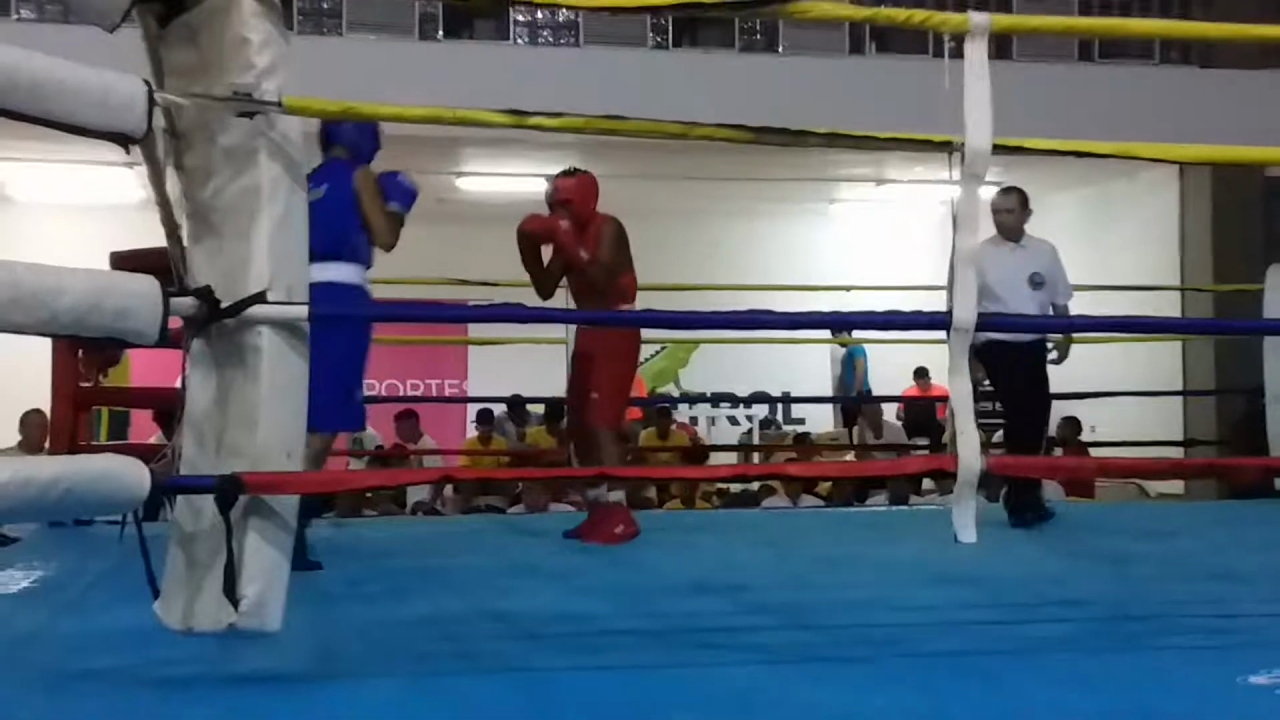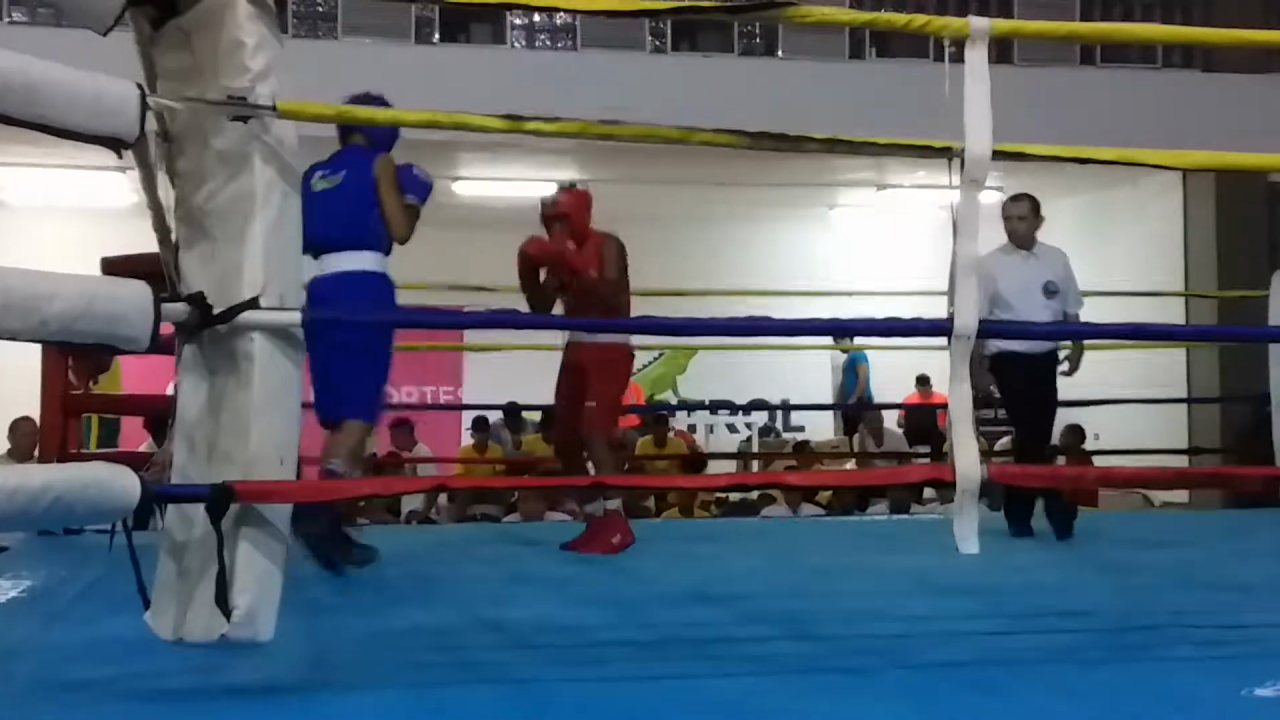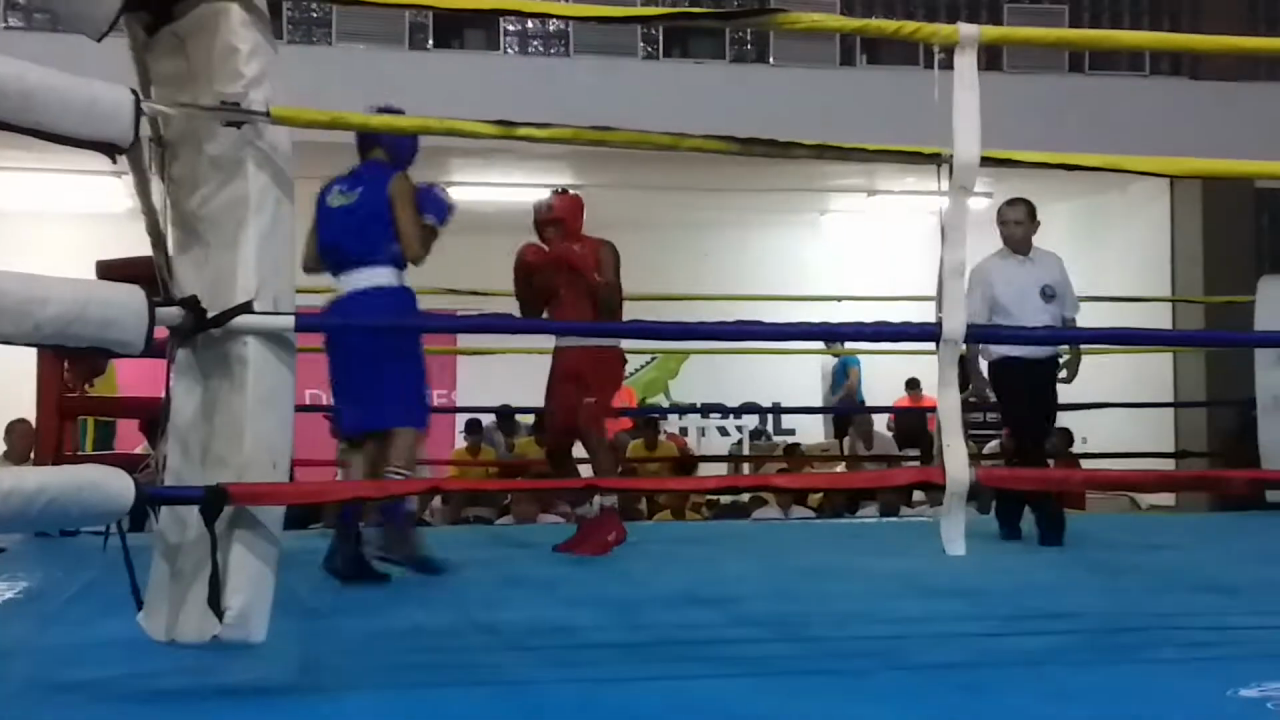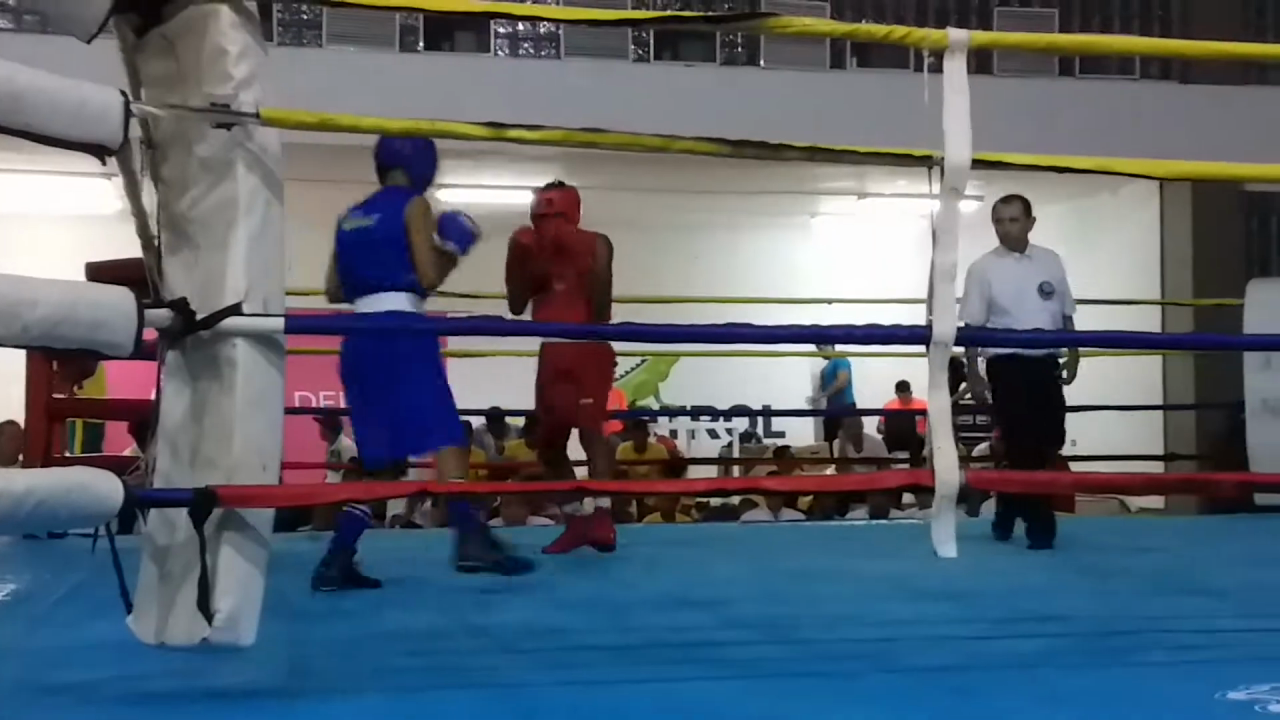
dt=0.1s
person 1, frame 1
left shoulder: (306, 187)
right shoulder: (359, 176)
right elbow: (386, 240)
right wrist: (397, 209)
left hip: (310, 301)
right hip: (344, 300)
left knee: (326, 419)
right knee: (328, 421)
person 1, frame 2
left shoulder: (313, 175)
right shoulder: (379, 162)
left elbow: (296, 242)
right elbow: (401, 231)
right wrist: (414, 203)
left hip: (322, 293)
right hip: (364, 289)
left knee: (342, 413)
right knee: (363, 409)
left ankle: (324, 522)
right ankle: (318, 516)
person 1, frame 3
left shoulder: (331, 191)
right shoulder: (394, 183)
left elbow: (310, 261)
right elbow: (414, 253)
right wrist: (431, 226)
left hip: (343, 311)
right hip: (385, 305)
left knee: (362, 432)
right knee: (406, 419)
left ankle: (346, 546)
right ankle: (395, 530)
person 1, frame 4
left shoulder: (351, 217)
right shoulder: (413, 206)
left elbow: (335, 291)
right elbow: (428, 278)
right wrist: (452, 251)
left hip: (358, 336)
right hip: (401, 332)
left knee: (381, 459)
right knee: (445, 437)
left ankle: (337, 560)
right ankle: (474, 543)
person 2, frame 1
left shoulder: (608, 229)
right shoulder: (566, 237)
left elbow: (603, 281)
right elbow: (545, 290)
left wrist: (572, 246)
right wrist: (530, 250)
left hip: (616, 332)
right hip: (589, 332)
left knee: (600, 421)
right knee: (577, 425)
left ankle: (619, 516)
right ankle: (599, 508)
person 2, frame 2
left shoulder: (607, 245)
right shoulder: (555, 256)
left elbow: (615, 304)
right elbow: (540, 308)
left wrist: (584, 271)
right wrist: (529, 271)
left hip: (610, 349)
right hip: (577, 350)
left knee: (595, 431)
right knee: (566, 442)
left ankle: (616, 525)
right ankle: (596, 520)
person 2, frame 3
left shoulder: (602, 251)
right shoulder: (548, 261)
left elbow: (612, 308)
right elbow: (530, 315)
left wrist: (586, 272)
right wrist: (525, 277)
left hip: (601, 353)
right hip: (565, 356)
left knee: (589, 426)
right knee: (556, 446)
left ankle: (610, 522)
right ankle: (588, 523)
person 2, frame 4
left shoulder: (596, 244)
right shoulder: (533, 250)
left elbow: (601, 302)
right elbow: (516, 306)
left wrist: (581, 258)
right wrist: (518, 262)
left hip: (590, 349)
right hip: (552, 352)
left knee: (589, 424)
right knee: (550, 441)
left ankle: (602, 517)
right ankle: (576, 521)
person 3, frame 1
left shoulder: (1045, 252)
right shoulder: (979, 256)
left elbow: (1059, 301)
left wrist: (1065, 338)
right wrist: (968, 354)
left hip: (1033, 348)
right hip: (997, 349)
left knee: (1034, 423)
right knee: (1021, 419)
left ankle: (1020, 501)
right ankle: (1026, 500)
person 3, frame 2
left shoulder: (1057, 260)
right shoulder: (990, 264)
left elbow: (1070, 311)
right elbow: (978, 320)
left wrist: (1076, 348)
right wrist: (979, 366)
left hip: (1045, 360)
right hip: (1009, 361)
left knee: (1035, 438)
right knee: (1031, 436)
left ankle: (1018, 511)
right ankle: (1060, 514)
person 3, frame 3
left shoulder: (1053, 264)
right shoulder: (986, 270)
left elbow: (1067, 316)
right elbow: (974, 326)
left wrist: (1074, 354)
right wrist: (975, 373)
left hip: (1045, 365)
right hip: (1009, 367)
left knee: (1032, 443)
right knee: (1029, 443)
left ankle: (1007, 512)
right ankle: (1049, 521)
person 3, frame 4
left shoulder: (1051, 261)
right shoulder: (983, 269)
left elbow: (1065, 314)
right elbow: (973, 326)
left wrist: (1073, 354)
right wrist: (973, 375)
left hip: (1046, 364)
right hip: (1007, 366)
left knee: (1047, 442)
right knee: (1021, 445)
left ankle: (1009, 508)
right ankle: (1039, 526)
